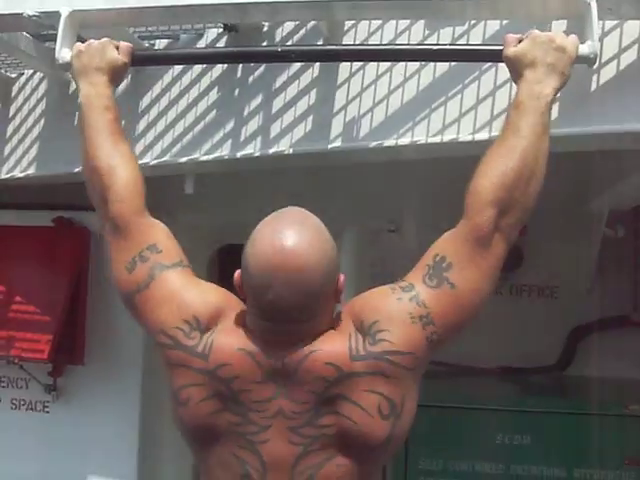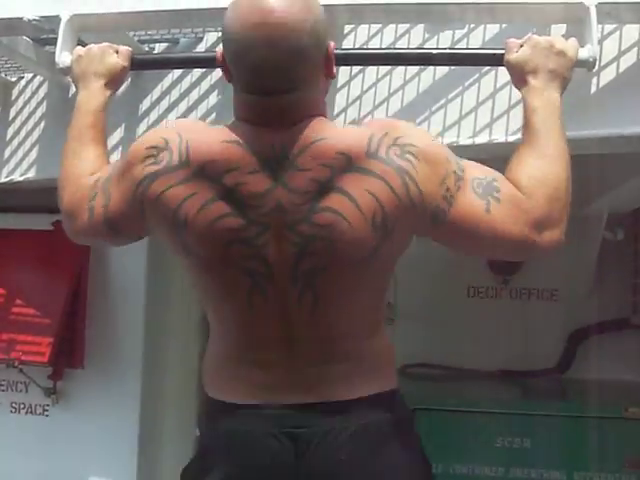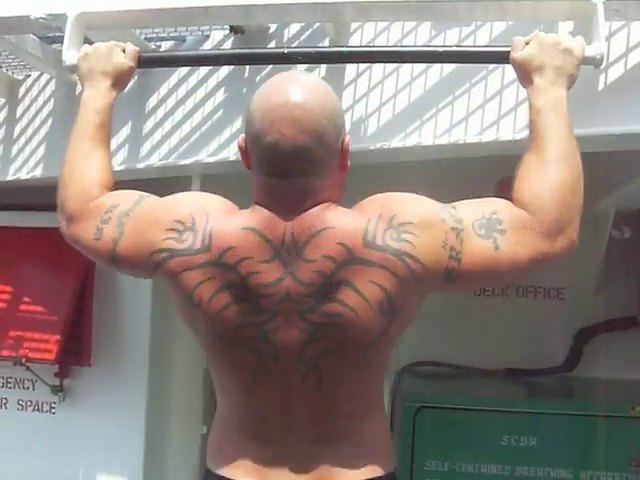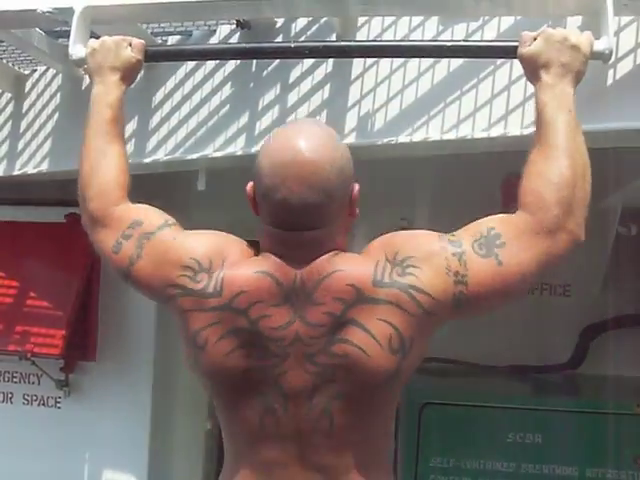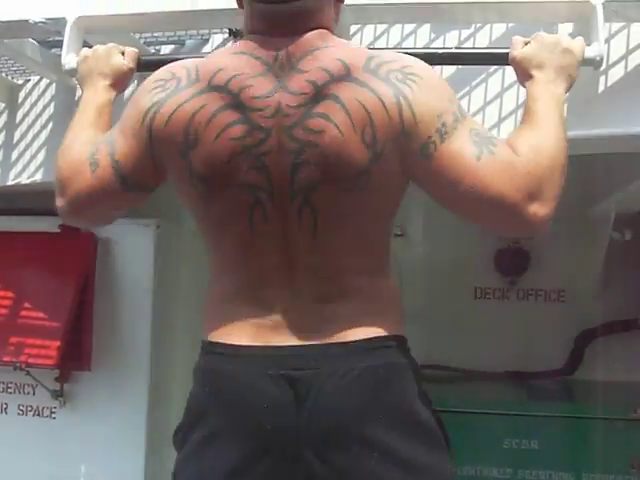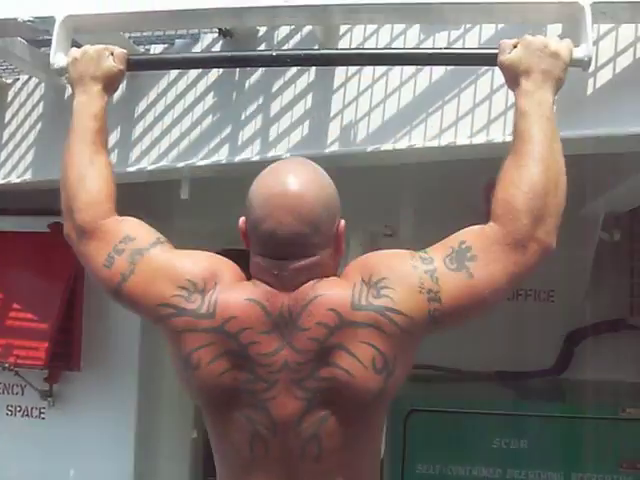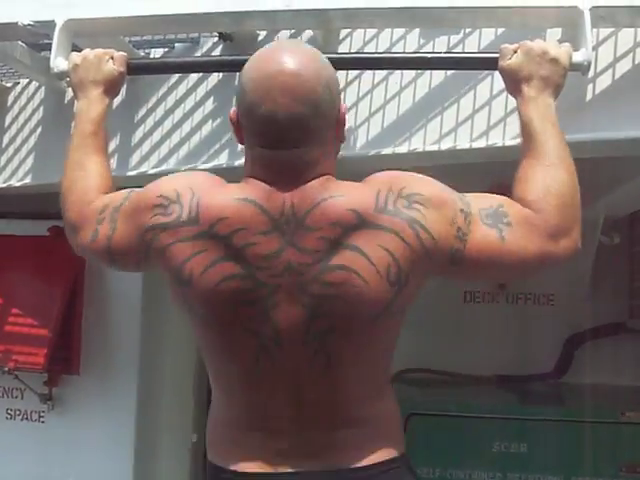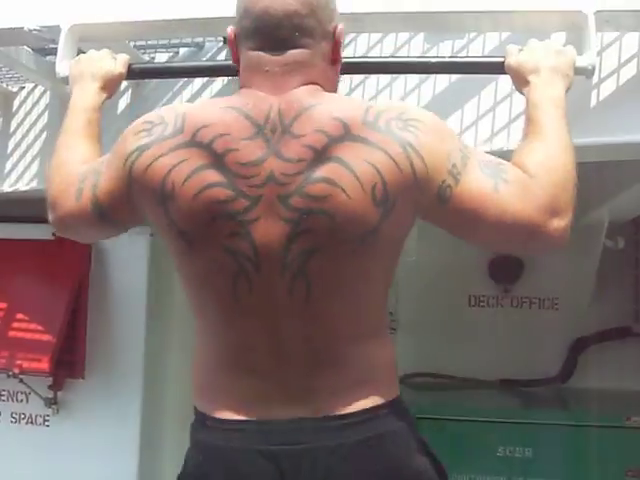
dt=0.5s
person 1, frame 1
left shoulder: (198, 345)
right shoulder: (382, 352)
left elbow: (121, 211)
right elbow: (491, 218)
left wrist: (96, 83)
right wrist: (537, 84)
person 1, frame 2
left shoulder: (171, 158)
right shoulder: (391, 156)
left elbow: (80, 215)
right elbow: (540, 225)
left wrist: (93, 87)
right wrist: (542, 88)
right hip: (364, 436)
person 1, frame 3
left shoulder: (192, 233)
right shoulder: (392, 236)
left elbow: (77, 215)
right elbow: (550, 228)
left wrist: (99, 87)
right wrist: (549, 87)
person 1, frame 4
left shoulder: (207, 278)
right shoulder: (404, 279)
left elbow: (102, 215)
right elbow: (556, 223)
left wrist: (107, 84)
right wrist: (555, 84)
person 1, frame 5
left shoulder: (173, 93)
right shoulder: (396, 85)
left elbow: (74, 198)
right elbow: (529, 202)
left wrist: (98, 86)
right wrist: (547, 81)
left hip: (232, 388)
right hip: (366, 386)
person 1, frame 6
left shoulder: (198, 305)
right shoulder: (384, 307)
left elbow: (87, 225)
right elbow: (528, 232)
left wrist: (90, 94)
right wrist: (535, 90)
person 1, frame 7
left shoulder: (184, 212)
right shoulder: (397, 213)
left elbow: (84, 222)
right elbow: (554, 231)
left wrist: (91, 98)
right wrist: (536, 95)
person 1, frame 8
left shoulder: (168, 137)
right shoulder: (391, 135)
left elbow: (67, 204)
right elbow: (547, 214)
left wrist: (87, 91)
right wrist: (545, 86)
